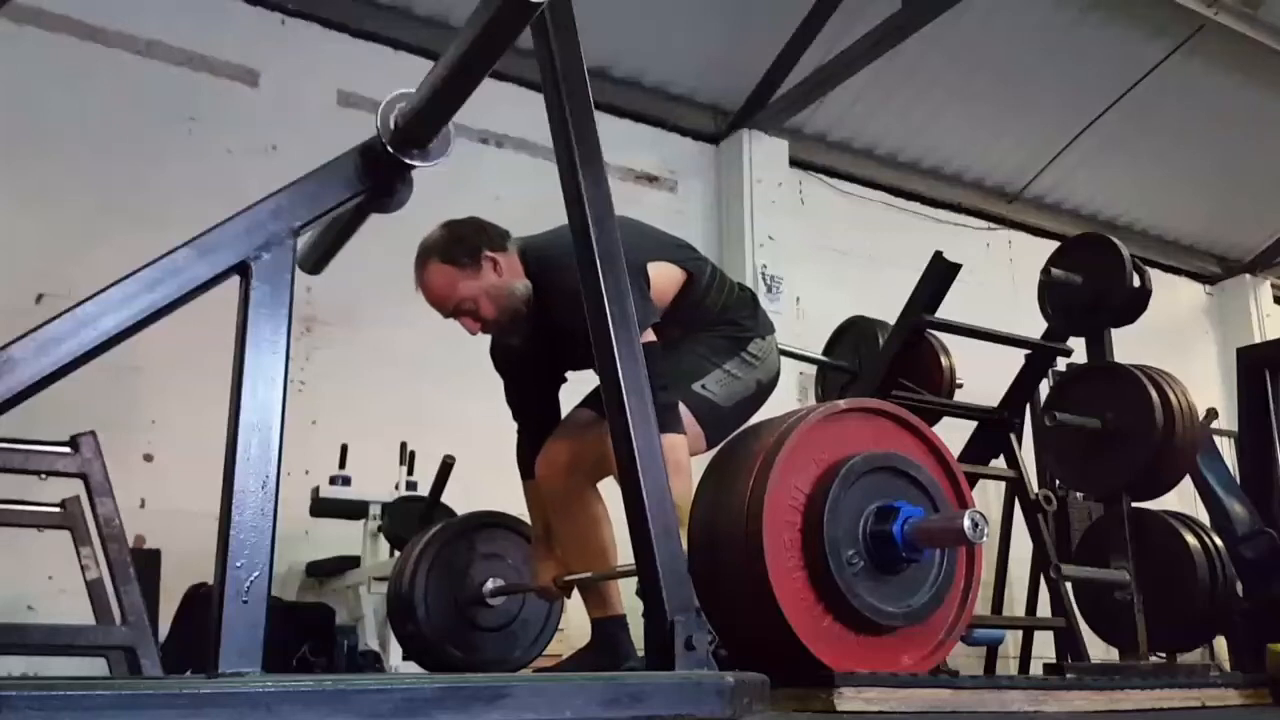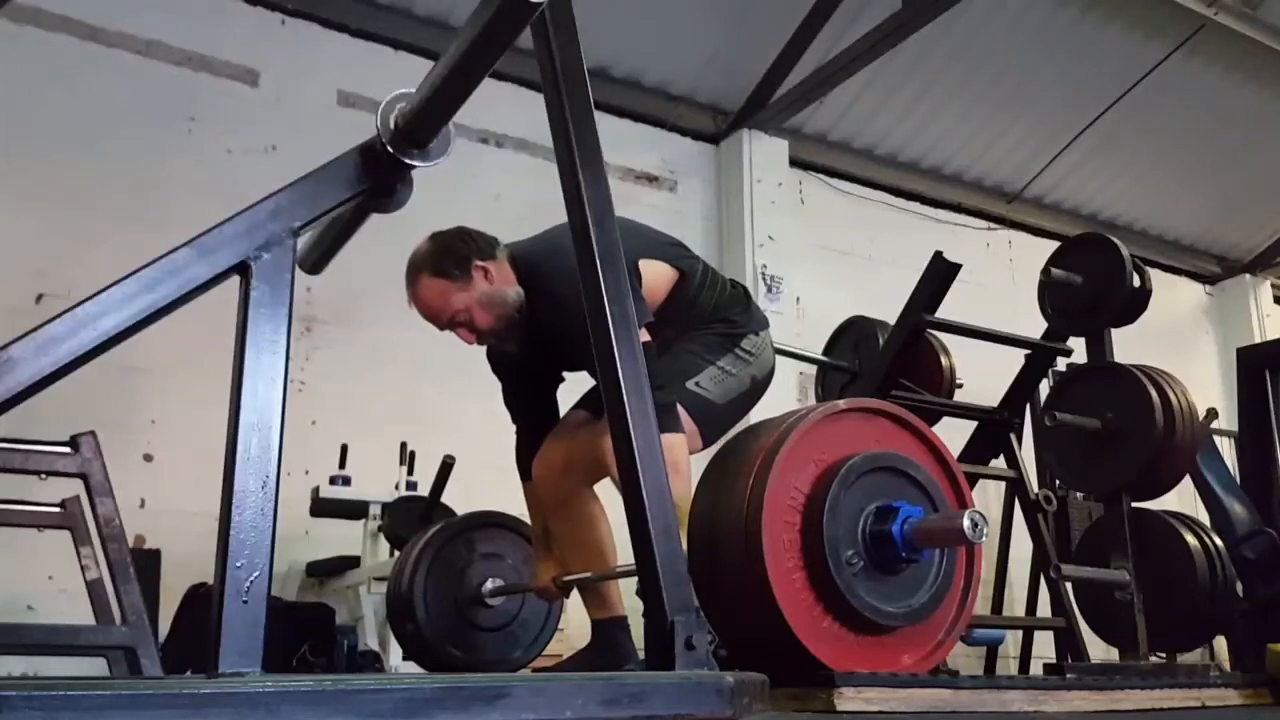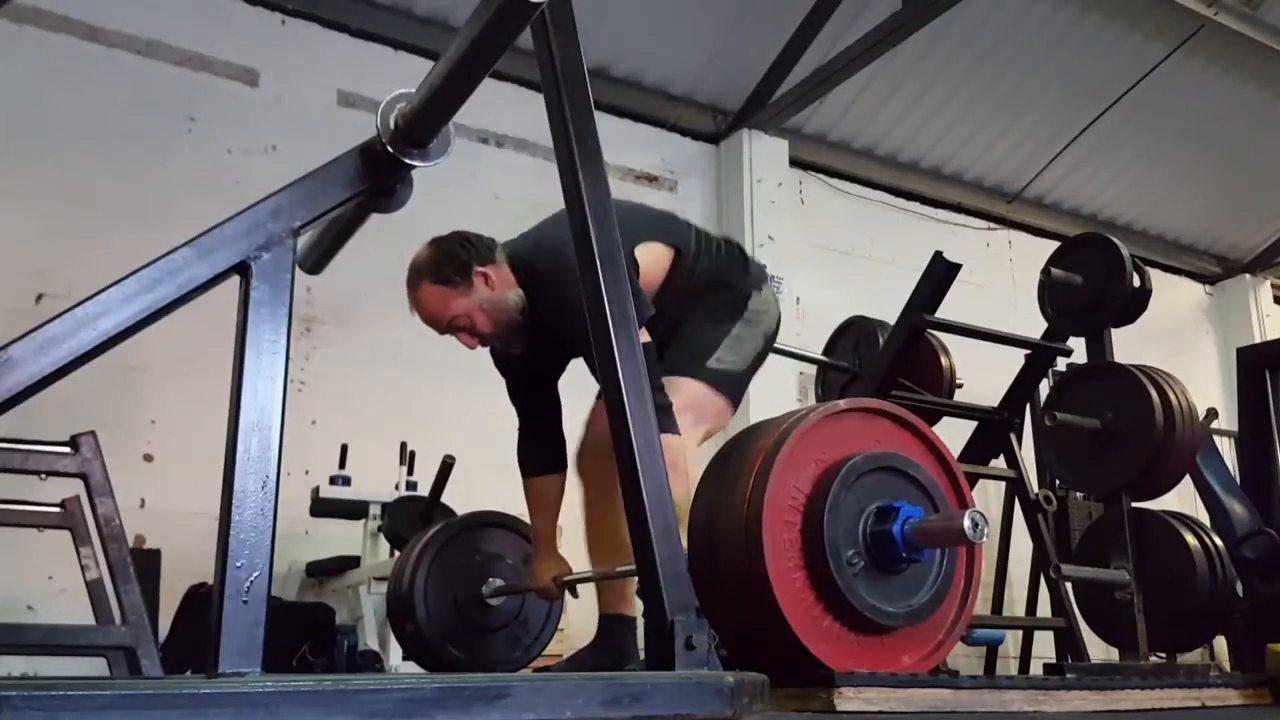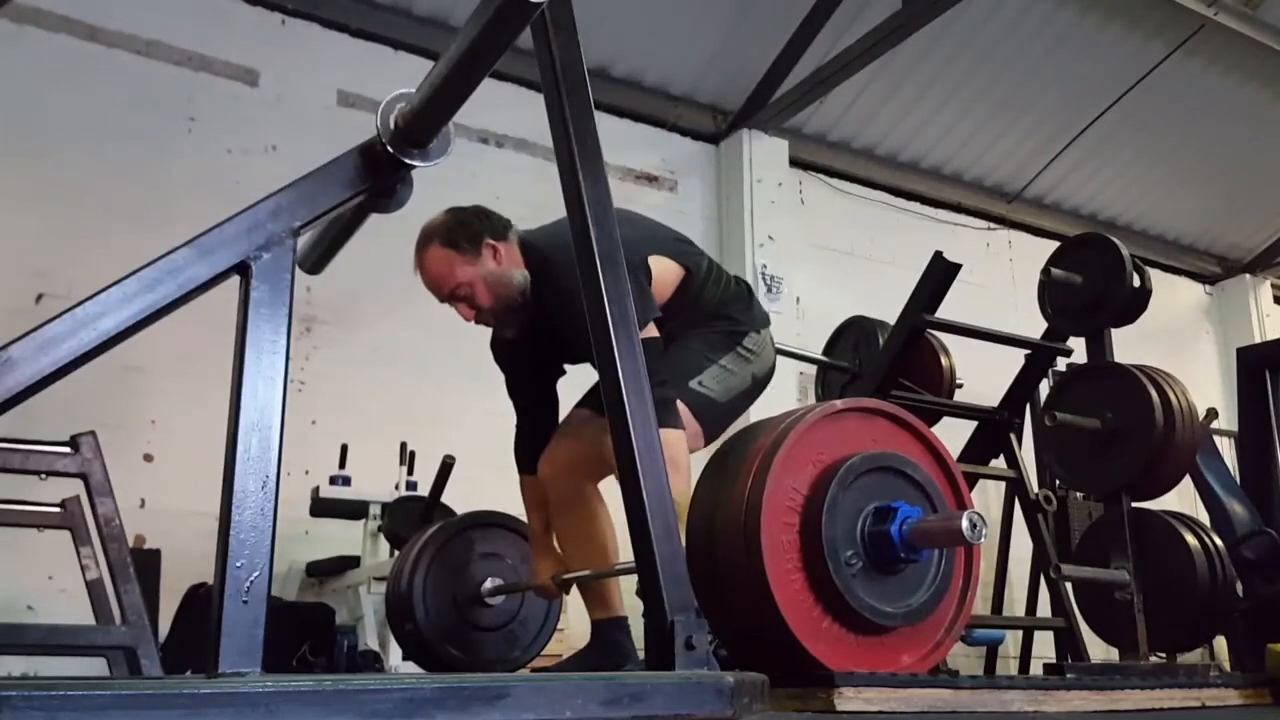
dt=0.5s
person 1, frame 1
left shoulder: (580, 276)
right shoulder: (514, 335)
left elbow: (653, 404)
right elbow: (535, 437)
right wrist: (544, 553)
left hip: (732, 342)
right hip: (669, 354)
right knee: (558, 464)
right ankle: (611, 642)
person 1, frame 2
left shoulder: (572, 277)
right shoulder: (510, 337)
left elbow: (651, 403)
right elbow: (534, 438)
left wrist: (681, 544)
right wrist: (544, 553)
left hip: (727, 339)
right hip: (660, 351)
right knee: (556, 466)
right ankle: (612, 642)
person 1, frame 3
left shoulder: (570, 274)
right shoulder: (513, 321)
left elbow: (648, 402)
right elbow: (539, 438)
right wrist: (544, 552)
left hip: (729, 300)
right hip: (666, 319)
left knee: (668, 436)
right knee: (599, 457)
right ankle: (617, 640)
person 1, frame 4
left shoulder: (580, 269)
right shoulder: (514, 327)
left elbow: (652, 396)
right elbow: (535, 432)
right wrist: (541, 550)
left hip: (728, 335)
right hip: (662, 346)
right knee: (564, 465)
right ankle: (611, 642)
